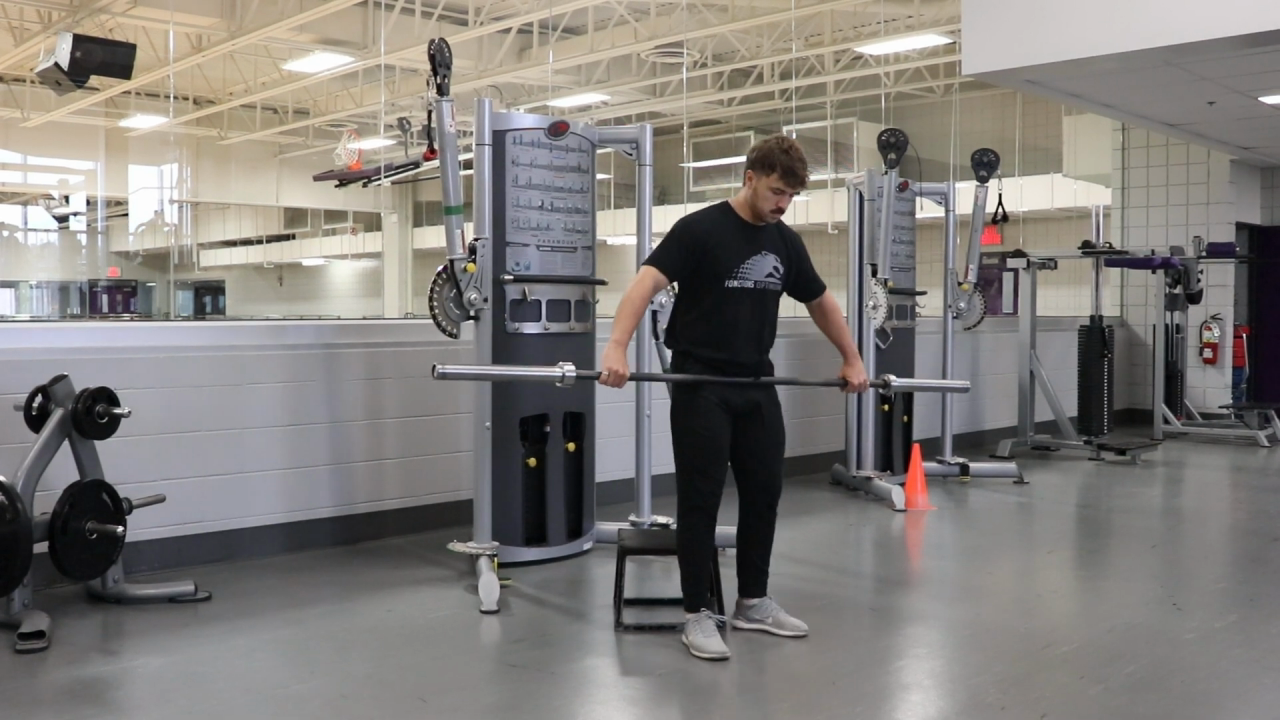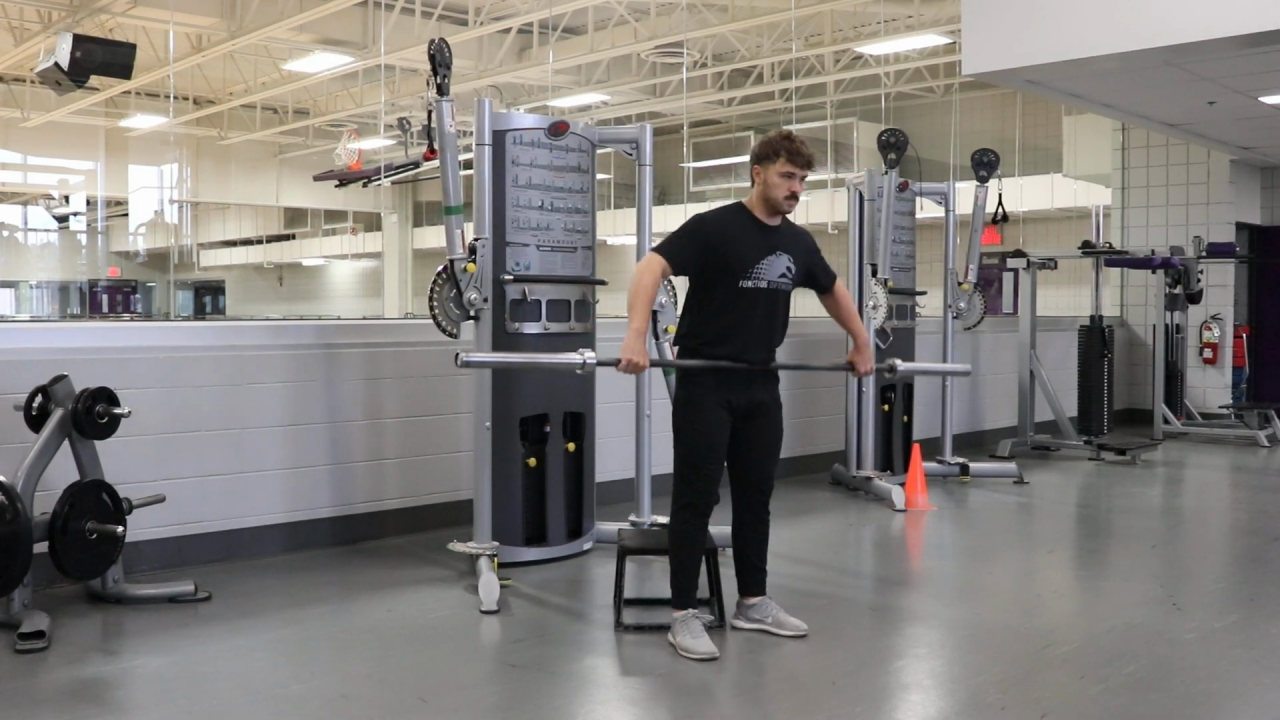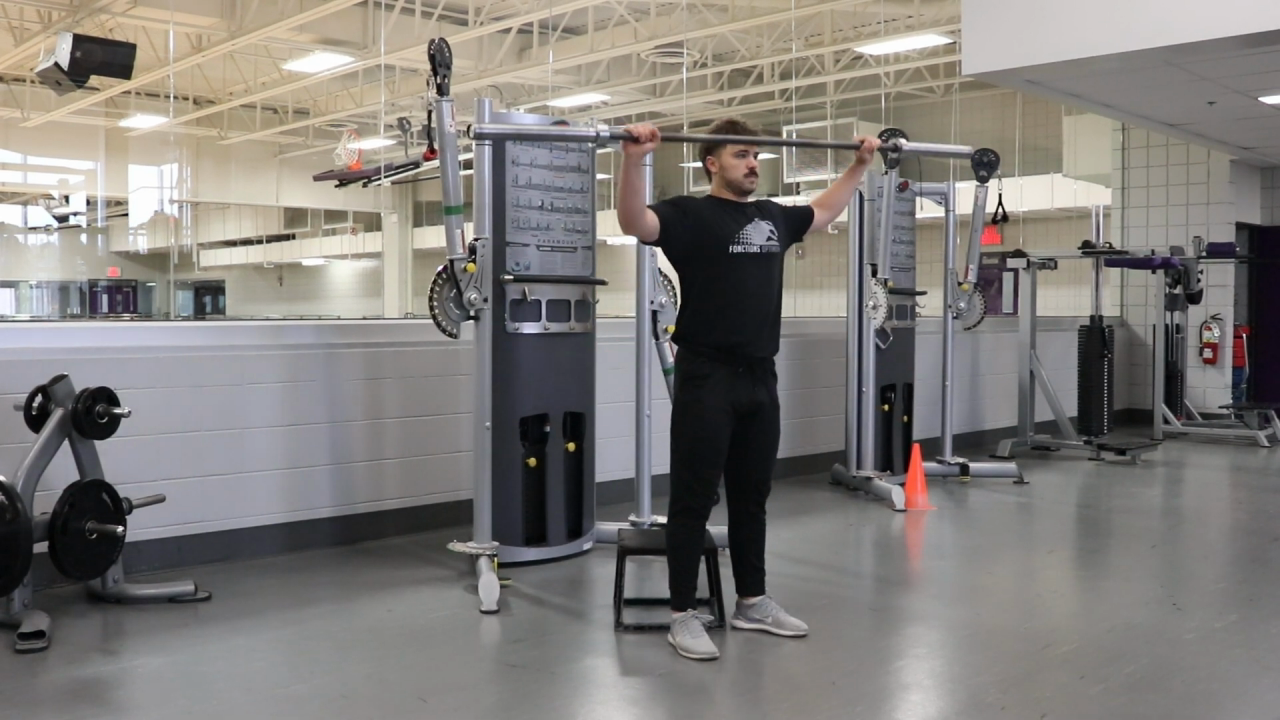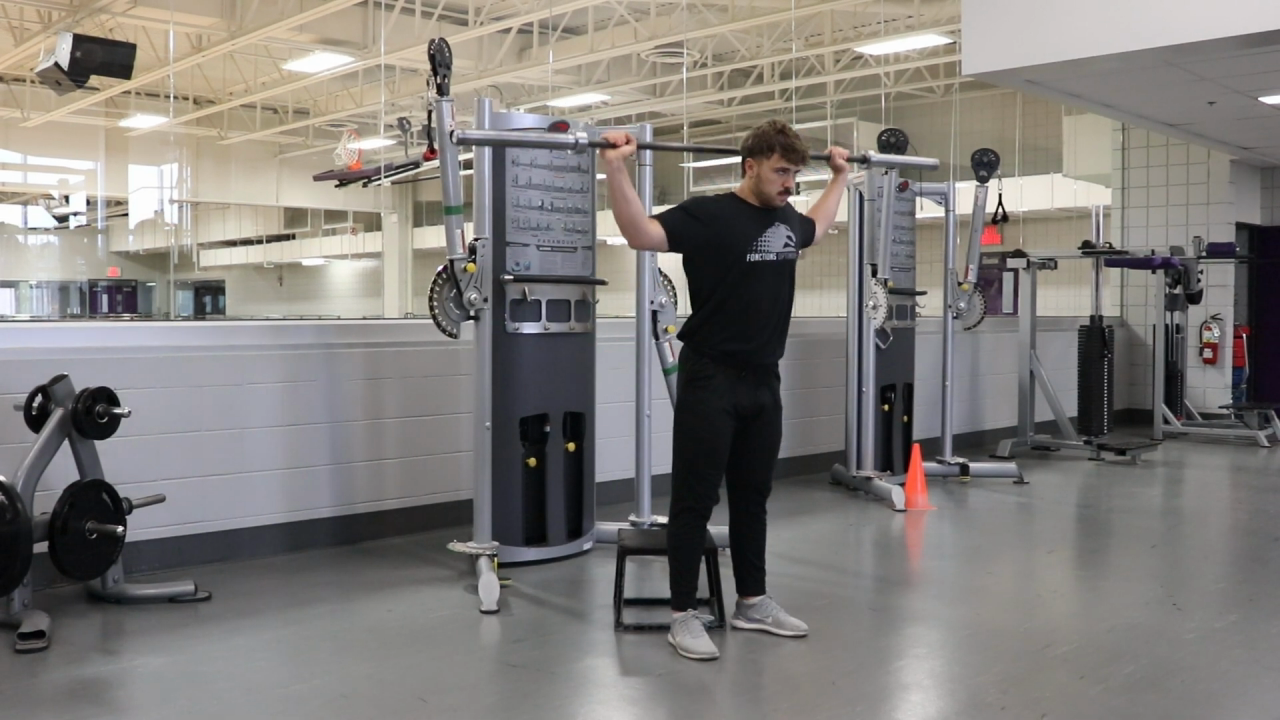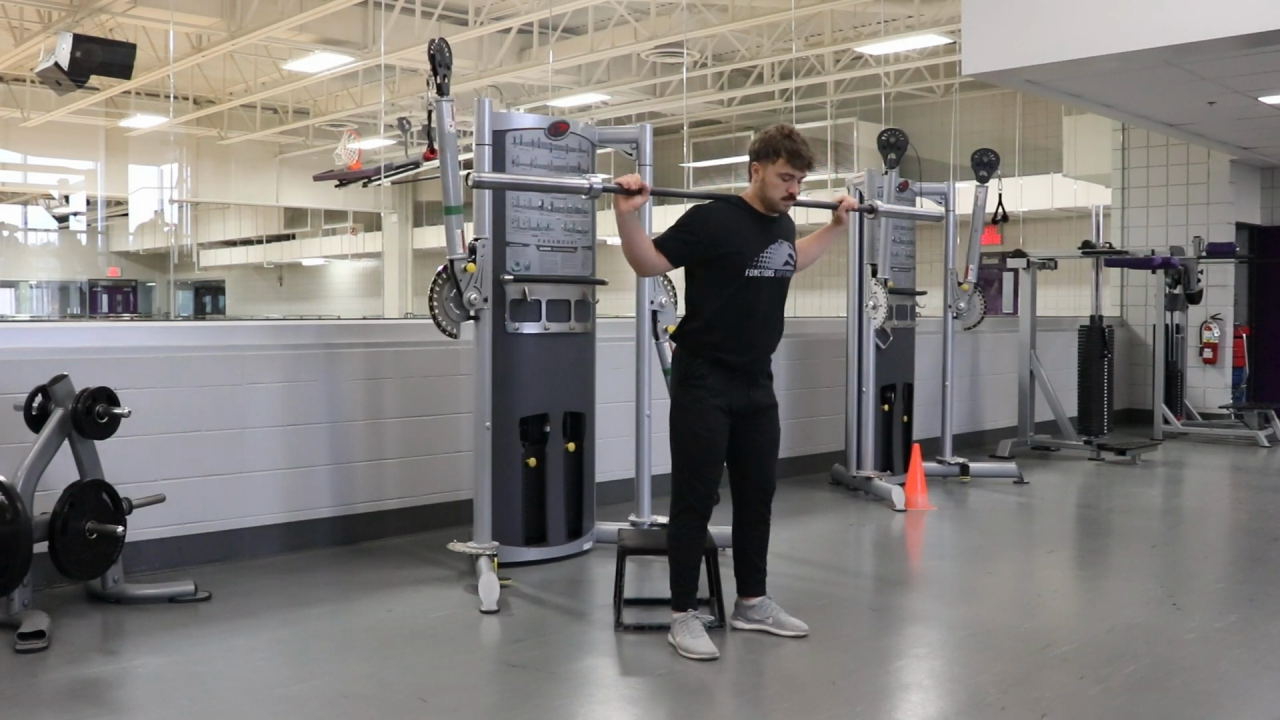
dt=0.5s
person 1, frame 1
left shoulder: (787, 242)
right shoulder: (700, 229)
left elbow: (820, 302)
right elbow: (646, 281)
left wrist: (852, 359)
right wrist: (617, 347)
left hip: (756, 385)
right hip: (701, 384)
left knee: (763, 495)
right knee: (700, 499)
left ankle: (753, 602)
right ankle: (697, 614)
person 1, frame 2
left shoulder: (798, 242)
right shoulder: (714, 228)
left elbow: (831, 289)
right elbow: (650, 268)
left wrist: (861, 341)
right wrist: (636, 335)
left hip: (760, 384)
right hip: (704, 382)
left knee: (755, 496)
right knee: (696, 497)
left ankle: (753, 601)
right ankle: (683, 614)
person 1, frame 3
left shoulder: (772, 216)
right shoulder: (690, 215)
left elbow: (825, 210)
right elbow: (631, 222)
left wrist: (859, 165)
right wrist: (632, 157)
left hip: (759, 378)
right hip: (706, 378)
left knee: (752, 497)
right knee: (693, 499)
left ankle: (752, 600)
right ankle: (683, 615)
person 1, frame 4
left shoulder: (786, 219)
right shoulder: (708, 214)
left elbow: (820, 223)
right elbow: (639, 232)
left wrist: (839, 174)
right wrist: (615, 165)
left hip: (763, 381)
right hip: (711, 379)
left knee: (753, 497)
right knee: (695, 500)
left ankle: (752, 600)
right ankle: (683, 615)
person 1, frame 5
left shoulder: (782, 225)
right shoulder: (711, 219)
right elbow: (646, 263)
left wrist: (837, 224)
right wrist: (626, 213)
left hip: (757, 382)
right hip: (703, 380)
left knee: (757, 495)
right knee: (695, 501)
left ankle: (752, 601)
right ankle: (683, 615)
